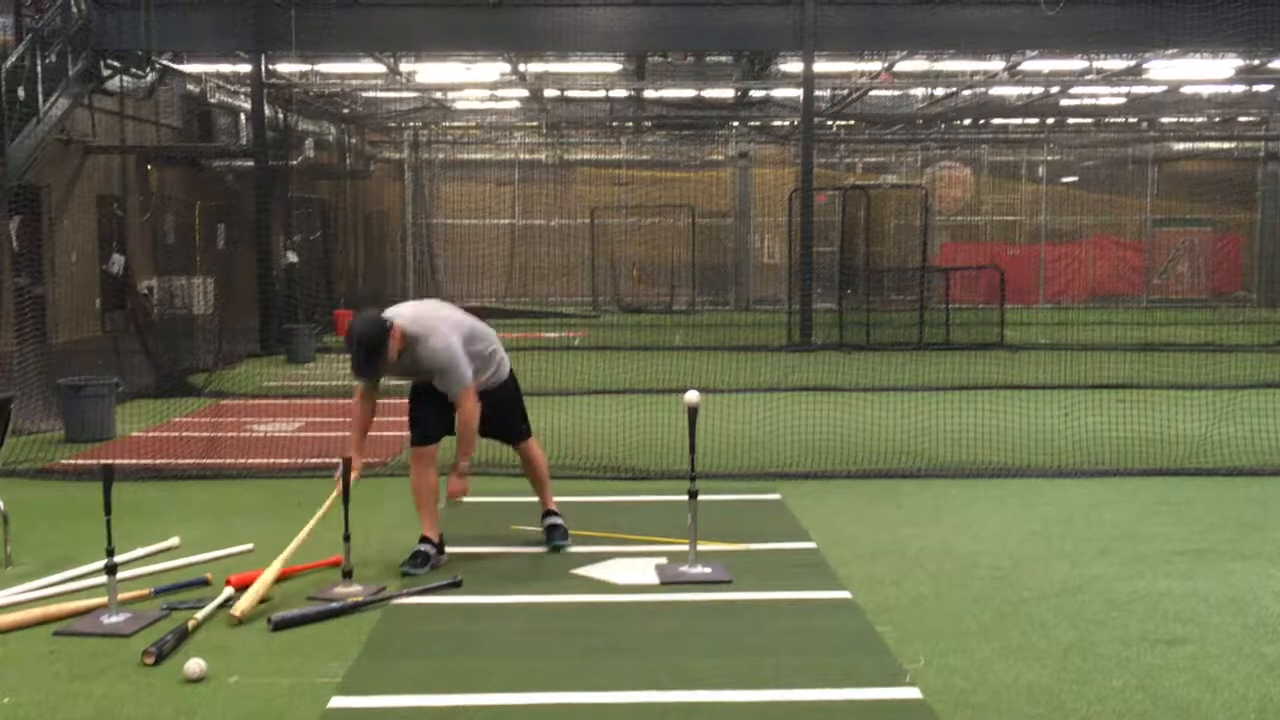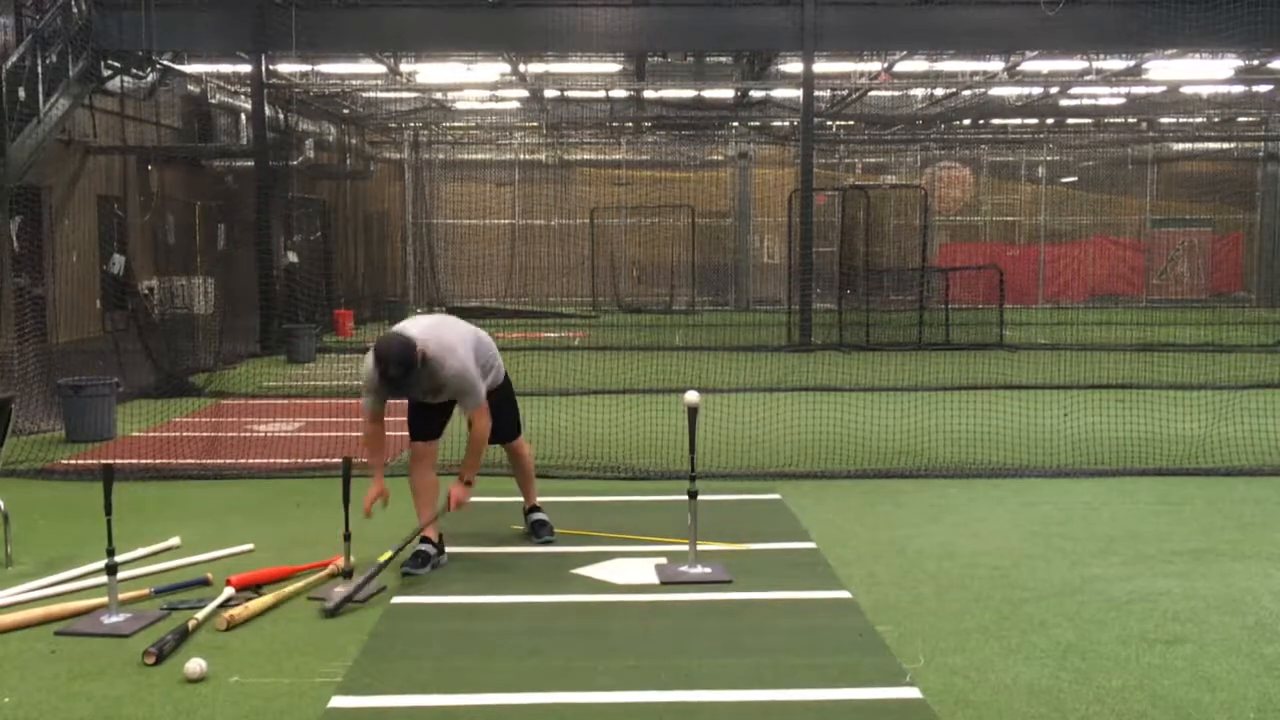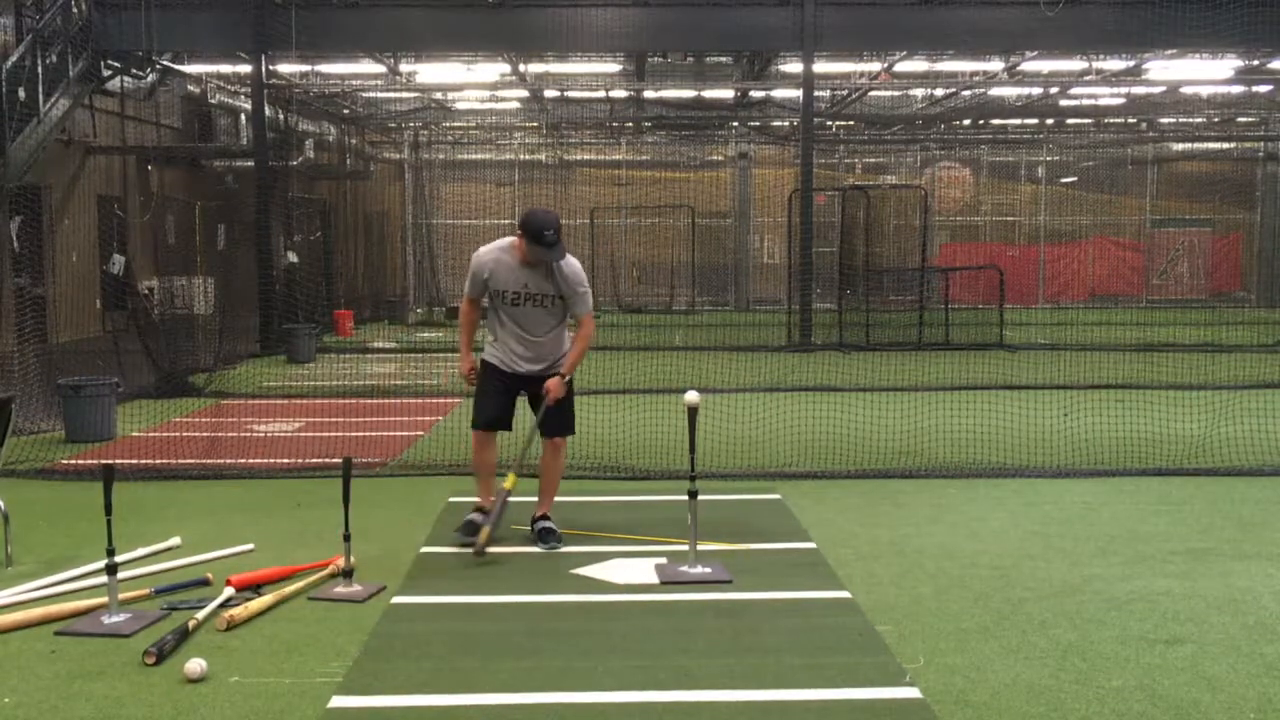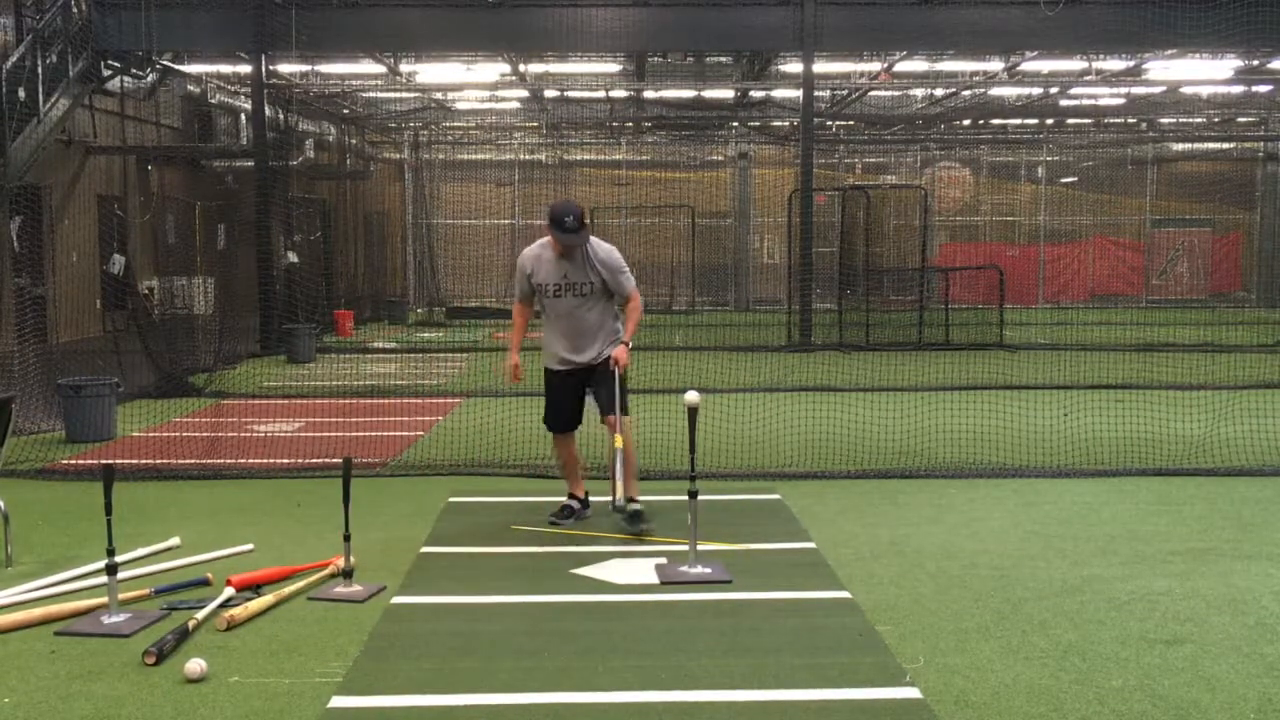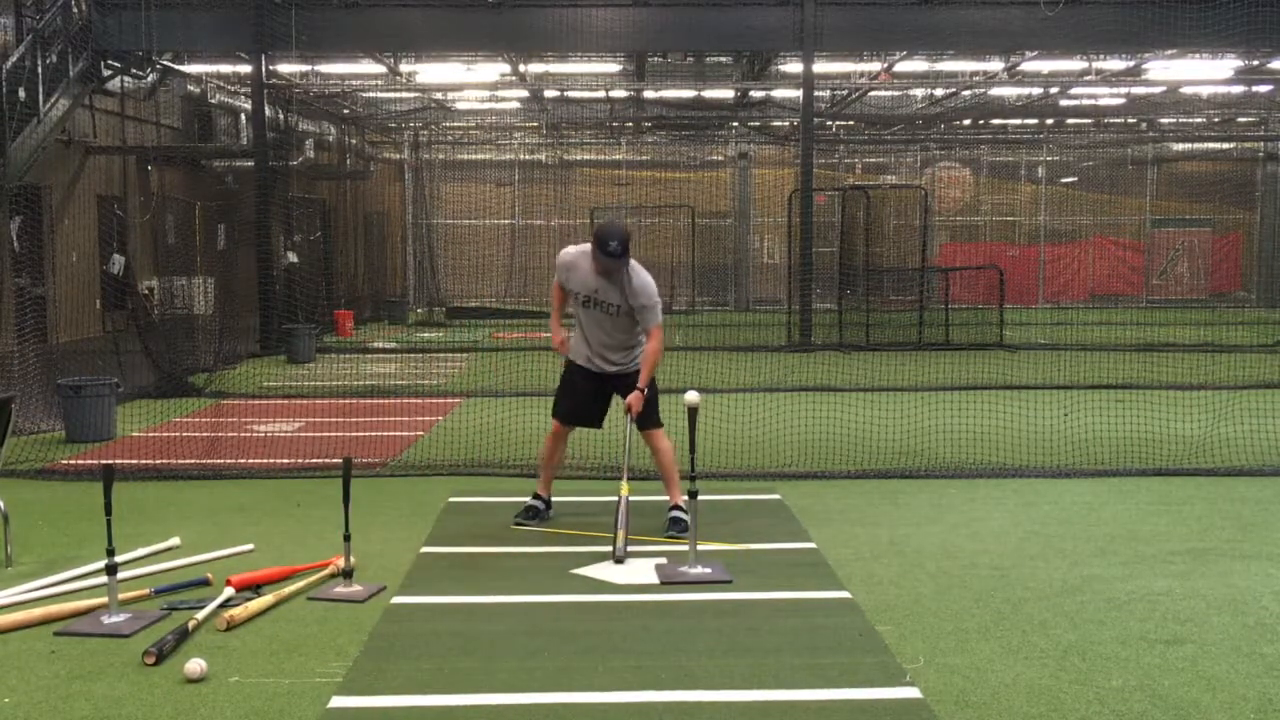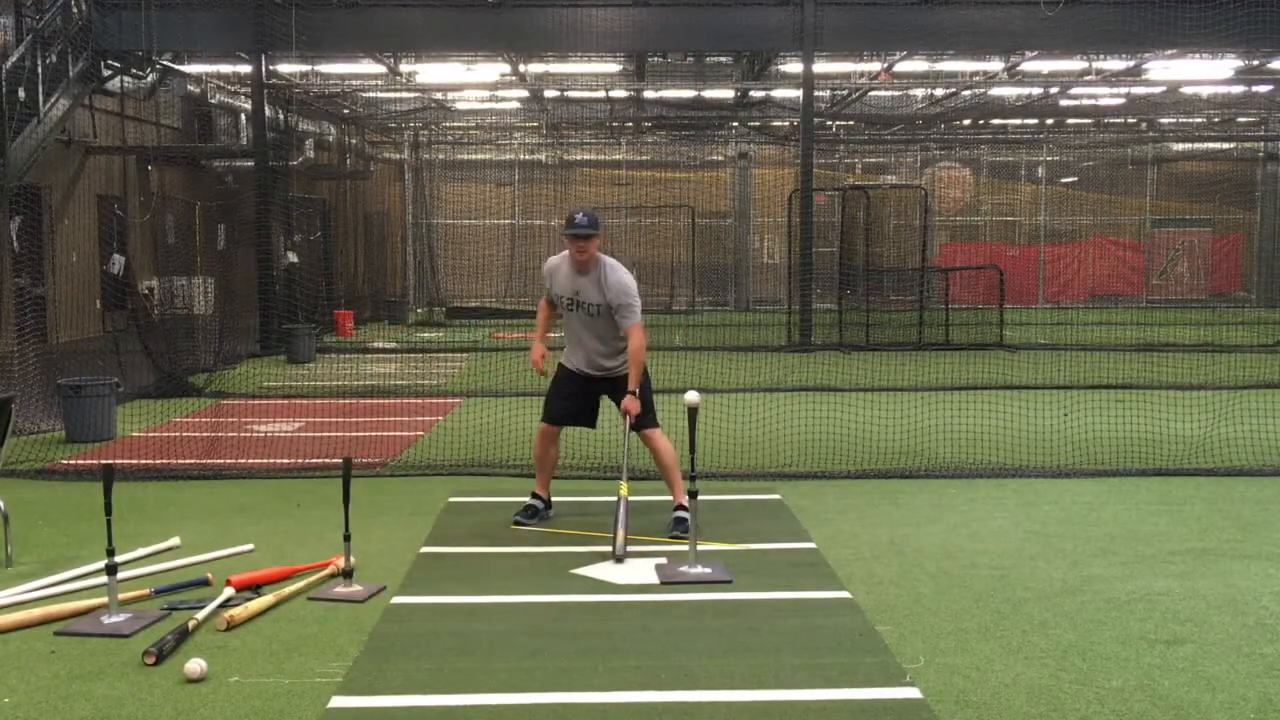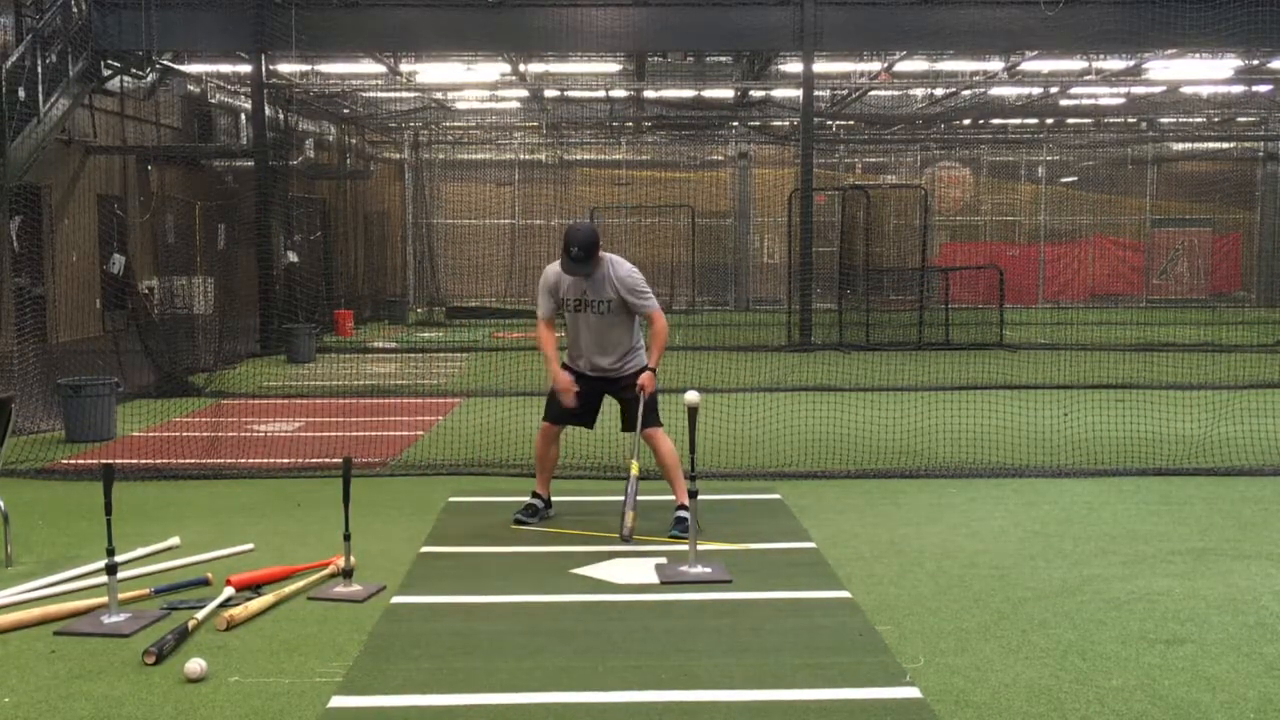
dt=0.7s
person 1, frame 1
left shoulder: (436, 342)
right shoulder: (371, 347)
left elbow: (469, 406)
right elbow: (365, 397)
left wrist: (461, 470)
right wrist: (355, 454)
left hip: (487, 370)
left knee: (522, 442)
right knee: (421, 454)
left ankle: (550, 514)
right ankle: (431, 540)
person 1, frame 2
left shoulder: (455, 362)
right shoulder: (376, 368)
left elbow: (481, 423)
right elbow: (373, 421)
left wrist: (465, 480)
right wrist: (377, 478)
left hip: (483, 371)
right hip: (429, 386)
left knee: (513, 442)
right knee: (420, 452)
left ankle: (533, 509)
right ankle: (431, 540)
person 1, frame 3
left shoulder: (569, 270)
right shoulder: (486, 259)
left elbow: (585, 325)
right elbow: (470, 304)
left wrist: (564, 375)
right wrist: (466, 353)
left hip: (552, 367)
right hip: (500, 361)
left knee: (555, 440)
right knee: (483, 433)
left ankle: (542, 516)
right ankle: (483, 508)
person 1, frame 4
left shoulder: (605, 255)
right shoulder: (530, 258)
left elbow: (634, 300)
right elbow: (523, 304)
left wrist: (625, 342)
right wrist: (514, 350)
left hip: (605, 354)
right hip: (559, 360)
left knee: (617, 422)
right knee: (561, 432)
left ankle: (632, 500)
right ankle: (576, 497)
person 1, frame 5
left shoulder: (641, 282)
right shoulder: (569, 259)
left elbow: (655, 339)
left wrist: (641, 389)
right wrist: (556, 325)
left hip: (631, 364)
right hip: (584, 361)
left knee: (653, 431)
right knee: (558, 428)
left ankle: (677, 505)
right ankle: (541, 499)
person 1, frame 6
left shoulder: (618, 280)
right shoulder: (553, 268)
left elbow: (636, 337)
left wrist: (632, 392)
right wrist: (538, 340)
left hip: (621, 369)
right hip: (575, 366)
left knee: (650, 432)
right knee: (547, 429)
left ankle: (681, 506)
right ankle: (541, 499)
person 1, frame 7
left shoulder: (624, 274)
right shoulder: (552, 276)
left elbow: (658, 321)
right elbow: (545, 325)
left wrist: (651, 369)
right wrist: (555, 370)
left hip: (629, 367)
right hip: (579, 366)
left knee: (652, 432)
right knee: (549, 428)
left ankle: (683, 506)
right ankle: (541, 499)
